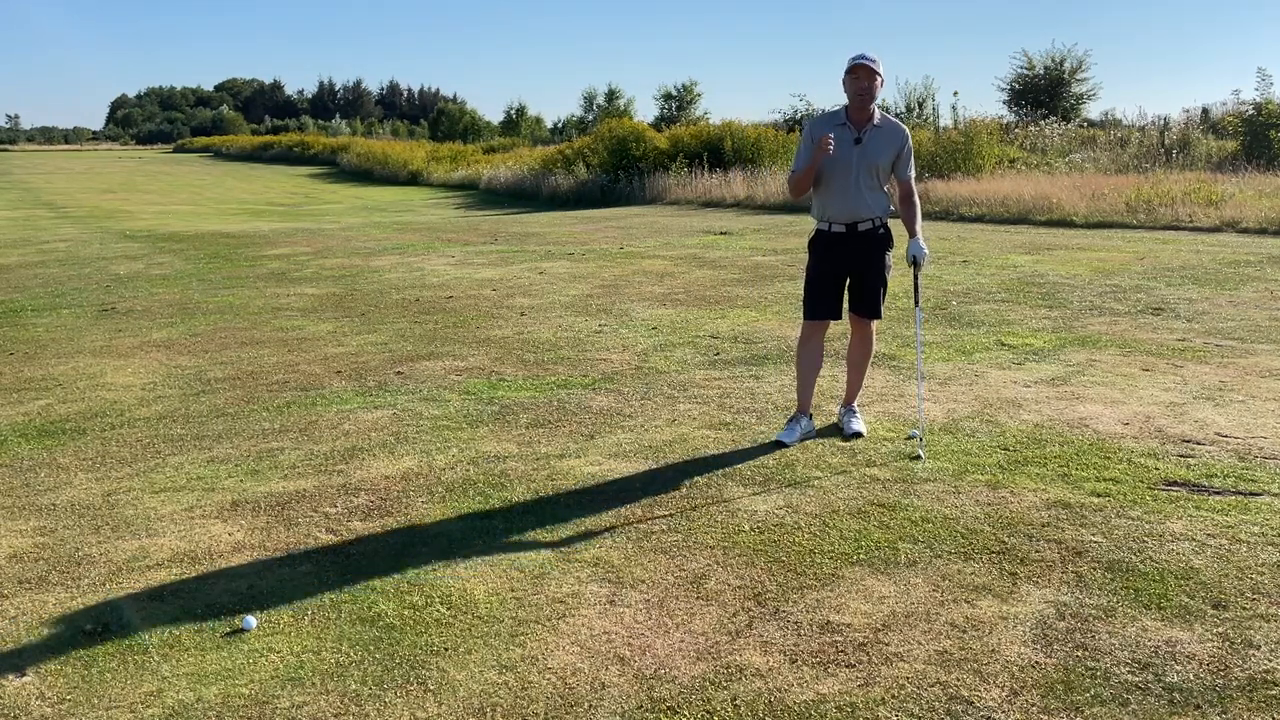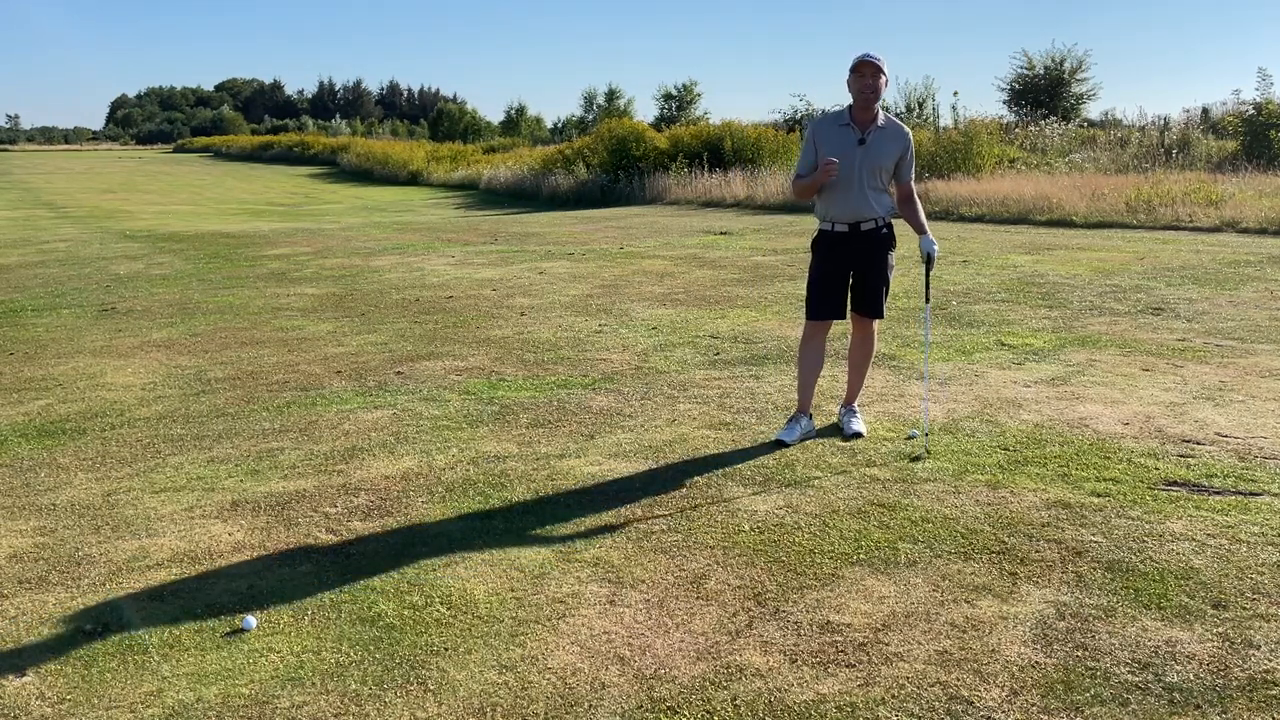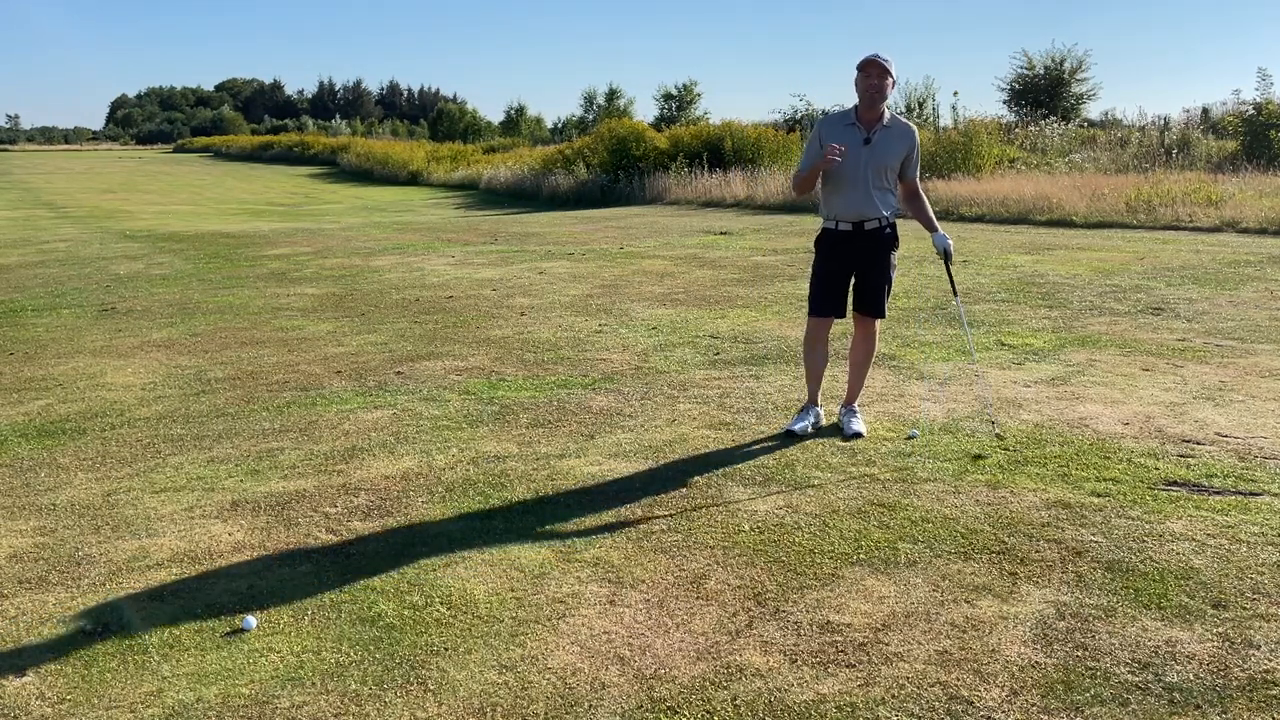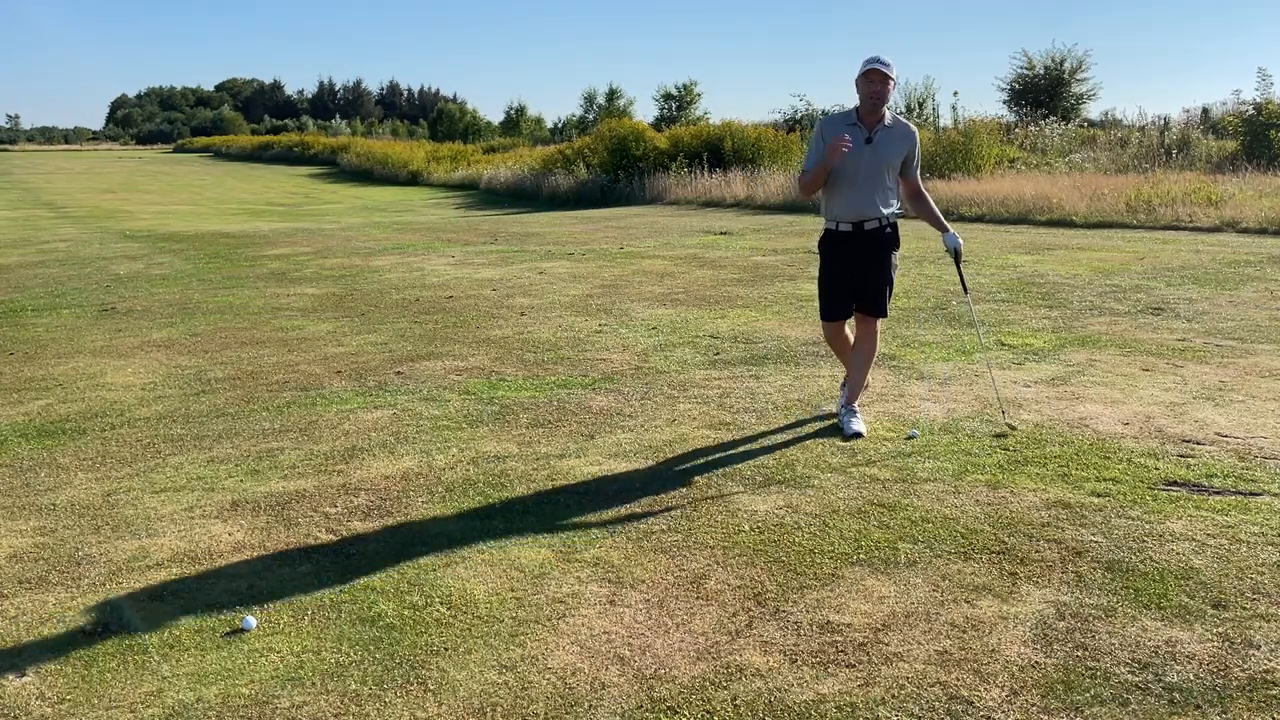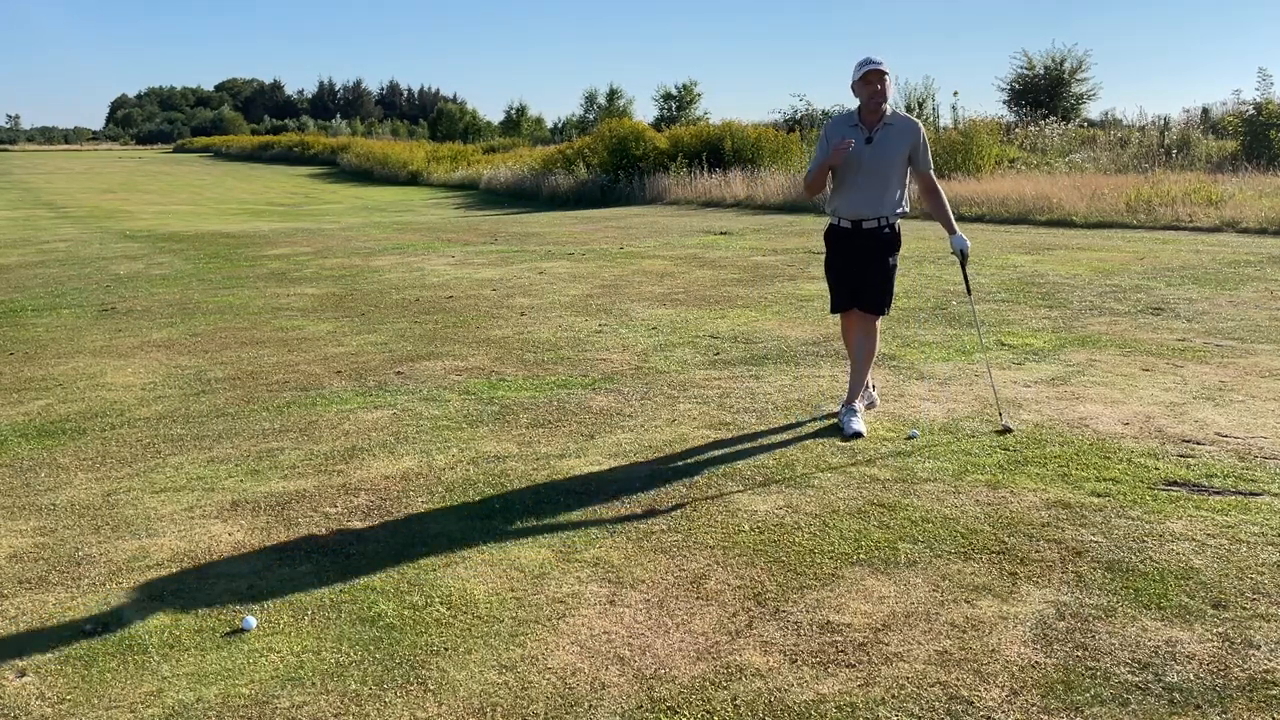
dt=0.4s
person 1, frame 1
left shoulder: (896, 133)
right shoulder: (817, 127)
left elbow: (907, 192)
right elbow: (795, 190)
left wrist: (915, 237)
right wrist: (816, 158)
left hip: (873, 238)
right hip: (829, 237)
left knee: (864, 324)
right knee: (813, 325)
left ankle: (850, 407)
right ankle: (803, 415)
person 1, frame 2
left shoulder: (899, 135)
right shoulder: (820, 128)
left elbow: (906, 194)
right elbow: (798, 189)
left wrist: (924, 234)
right wrist: (818, 177)
left hip: (876, 238)
right hip: (831, 238)
left knee: (865, 324)
right knee: (816, 326)
left ankle: (850, 407)
right ankle: (803, 415)
person 1, frame 3
left shoulder: (905, 133)
right shoulder: (827, 127)
left elbow: (911, 191)
right elbow: (799, 186)
left wrist: (935, 231)
right wrist: (818, 165)
left hip: (878, 238)
right hip: (835, 236)
left knee: (867, 324)
right knee: (818, 323)
left ankle: (850, 407)
right ankle: (812, 407)
person 1, frame 4
left shoulder: (906, 134)
right shoulder: (828, 127)
left elbow: (914, 192)
right elbow: (805, 188)
left wrist: (945, 230)
right wrist: (827, 160)
left hip: (880, 237)
right hip: (837, 237)
left knee: (868, 323)
right knee: (832, 324)
left ankle: (850, 406)
right ankle: (854, 379)
person 1, frame 5
left shoulder: (910, 129)
right shoulder: (835, 128)
left elbow: (928, 187)
right elbow: (810, 188)
left wrist: (953, 232)
right wrist: (829, 162)
left hip: (881, 236)
right hip: (841, 234)
left knee: (868, 319)
right knee: (848, 317)
left ankle: (852, 405)
right ankle: (864, 387)
